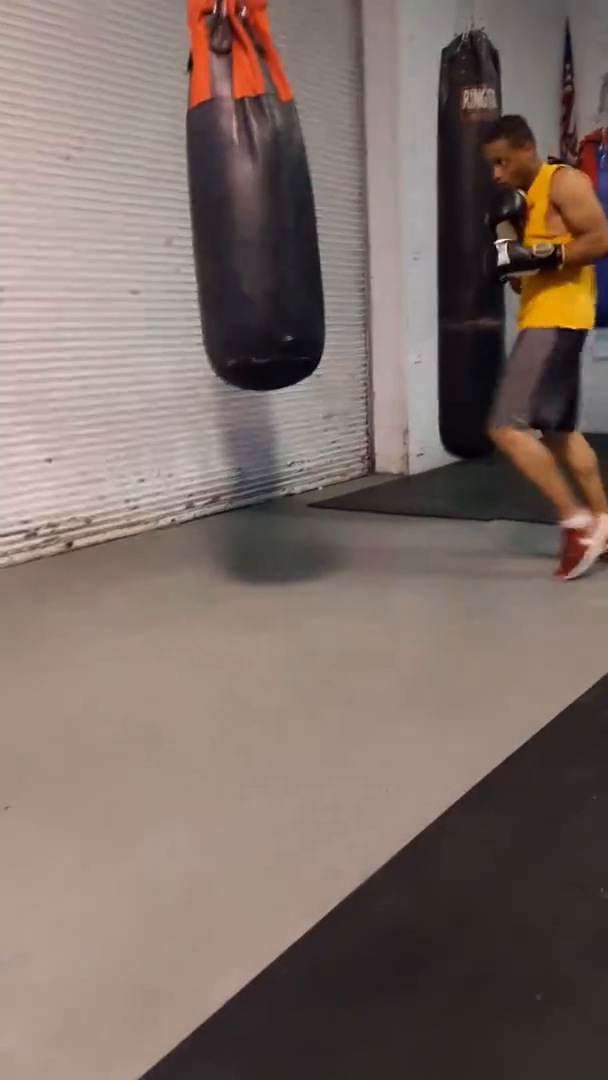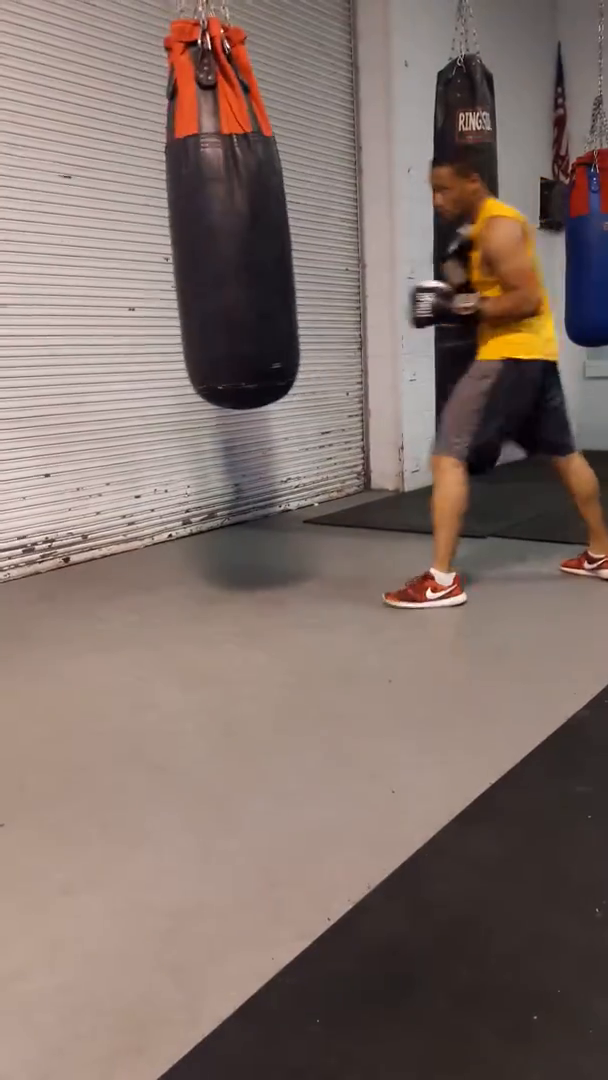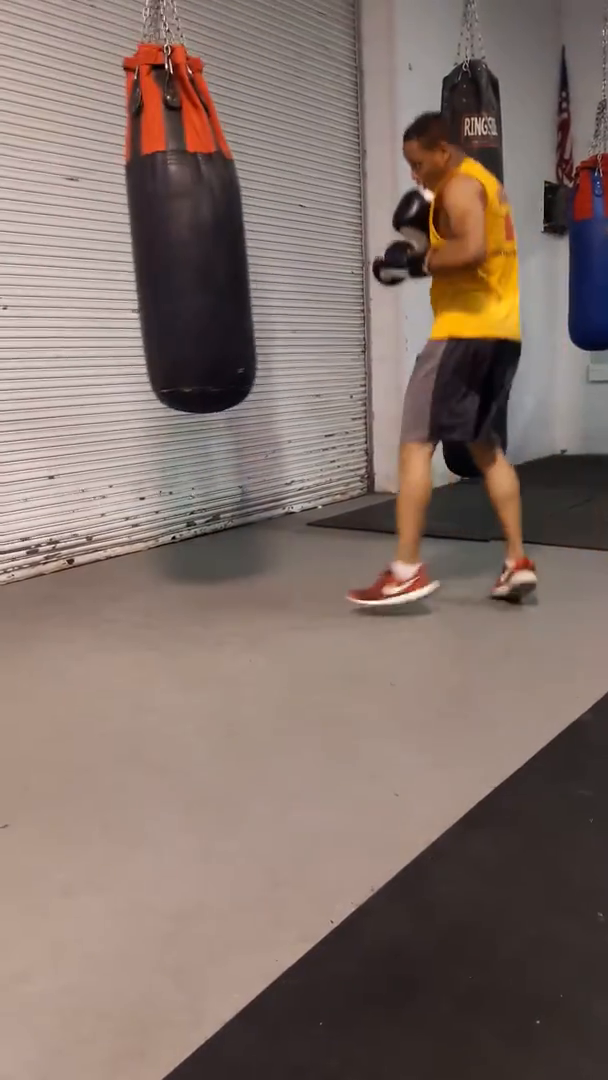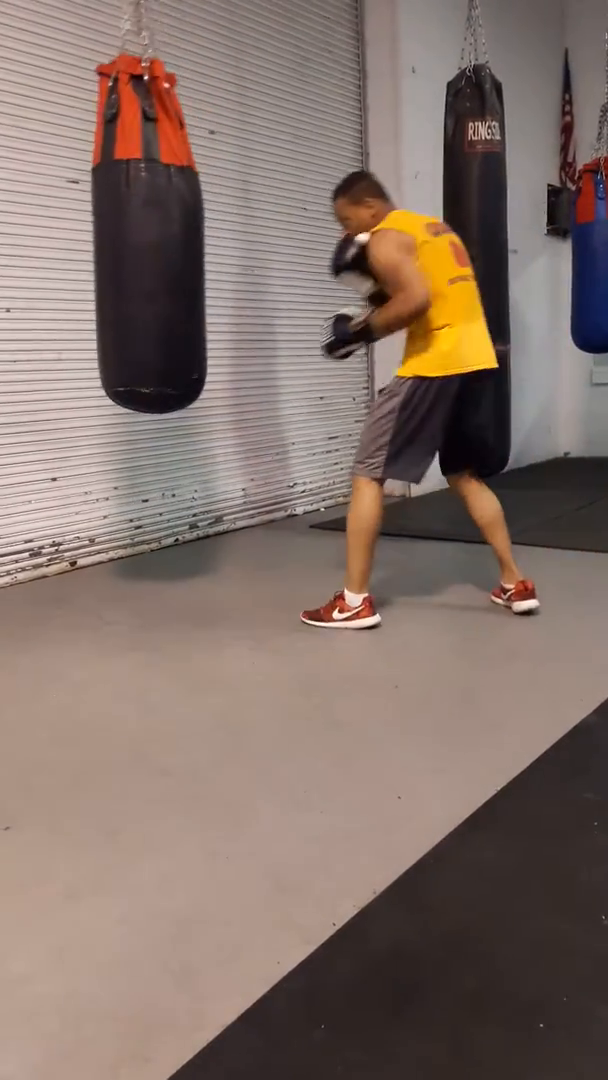
dt=0.4s
person 1, frame 1
left shoulder: (564, 182)
right shoulder: (523, 198)
right elbow: (516, 273)
left wrist: (543, 257)
right wrist: (507, 233)
left hip: (557, 320)
right hip: (546, 320)
left knee: (507, 428)
right knee: (560, 429)
person 1, frame 2
left shoulder: (499, 228)
right shoulder: (486, 223)
left elbow: (530, 300)
right elbow: (481, 286)
left wrist: (463, 307)
right wrist: (458, 278)
left hip: (511, 354)
right hip: (537, 355)
left knee: (447, 457)
right knee: (562, 454)
left ankle: (441, 580)
person 1, frame 3
left shoulder: (462, 185)
right shoulder: (480, 184)
left elbow: (473, 249)
left wrist: (420, 260)
right wrist: (427, 228)
left hip: (465, 333)
right hip: (502, 334)
left knee: (416, 444)
right knee: (485, 447)
left ankle: (407, 571)
right ankle: (517, 563)
person 1, frame 4
left shoulder: (385, 240)
right shoulder: (431, 229)
left elbow: (417, 297)
left wrist: (362, 327)
right wrist: (368, 276)
left hip: (434, 365)
right hip: (478, 362)
left knee: (367, 475)
right knee: (466, 475)
left ankle: (355, 601)
right ankle: (516, 583)
